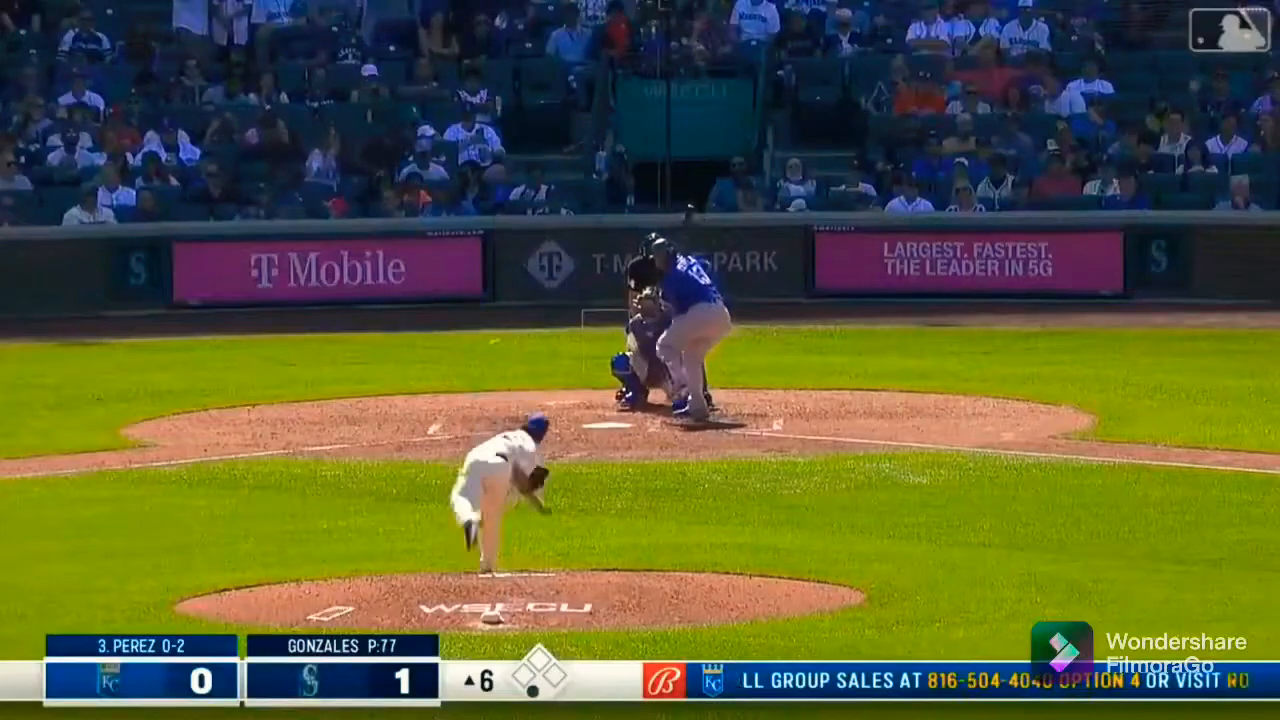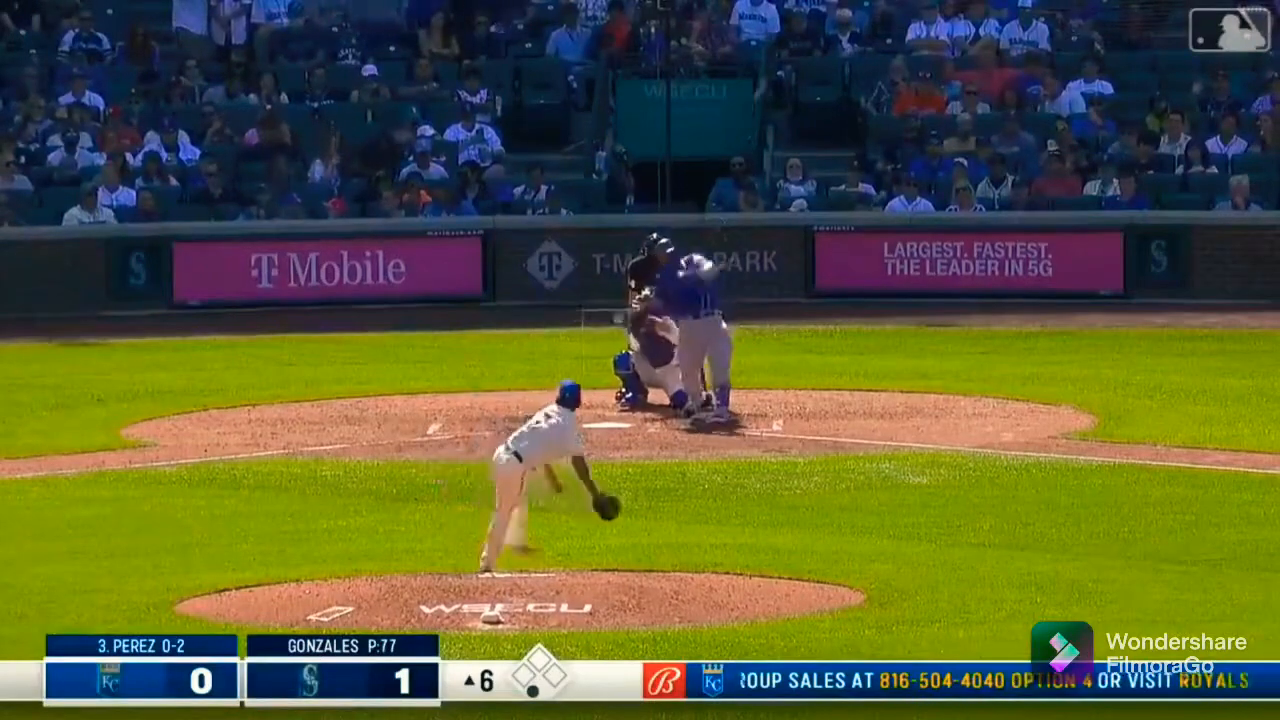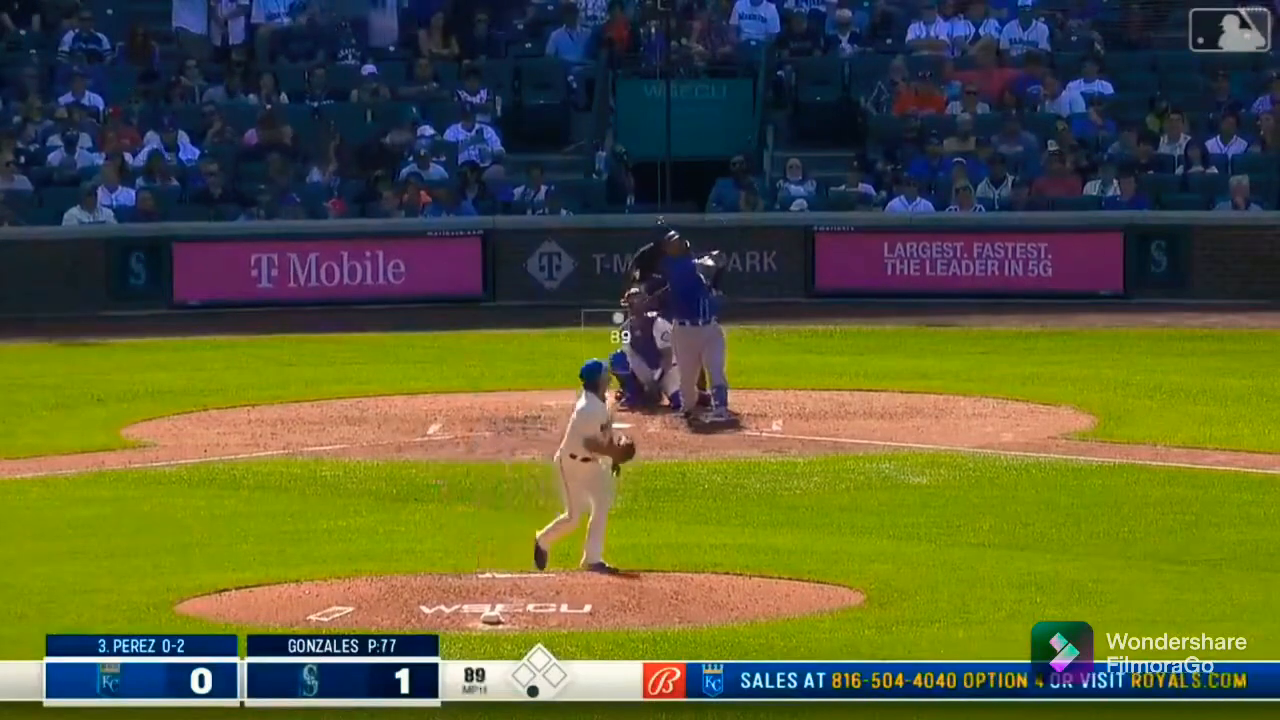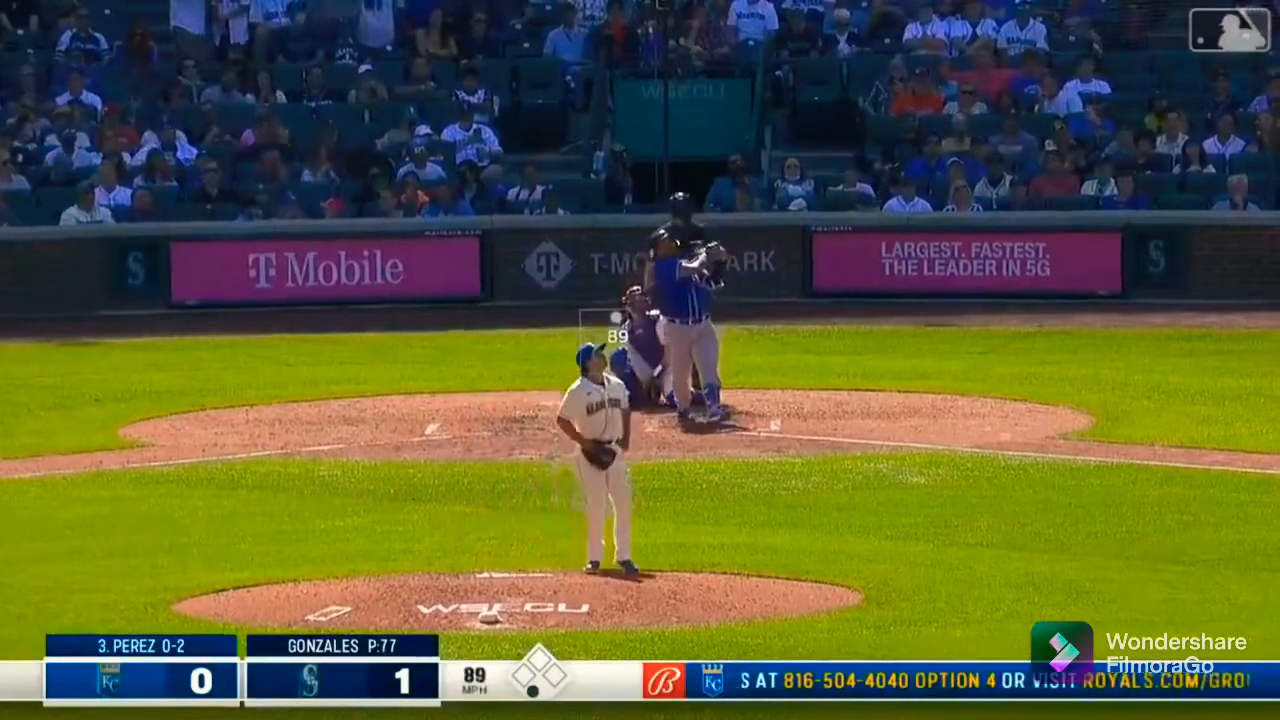
dt=0.4s
person 1, frame 1
left shoulder: (511, 435)
right shoulder: (533, 449)
left hip: (478, 460)
right hip: (498, 468)
right knee: (492, 522)
left ankle: (470, 522)
right ankle: (488, 564)
person 1, frame 2
left shoulder: (547, 411)
right shoulder: (569, 423)
right elbow: (578, 463)
left wrist: (551, 477)
right wrist: (595, 493)
left hip: (504, 454)
right hip: (517, 466)
right knee: (503, 515)
left ankle: (515, 540)
right ankle: (488, 562)
person 1, frame 3
left shoulder: (603, 400)
right shoulder: (588, 408)
left elbow: (606, 432)
right elbow: (591, 444)
left wrist: (614, 453)
right wrist: (615, 453)
left hip: (591, 461)
right hip: (572, 463)
left knee: (602, 505)
right knee: (573, 516)
left ankle: (593, 559)
right ankle: (543, 541)
person 1, frame 4
left shoulder: (617, 385)
right shoulder: (578, 391)
right elbow: (562, 420)
left wrist: (626, 438)
right wrist: (584, 442)
left hip: (614, 451)
right hip: (590, 454)
left knee: (623, 505)
right knee: (596, 507)
left ankle: (624, 556)
right ankle: (594, 558)
person 2, frame 1
left shoulder: (670, 277)
right shoulder: (689, 261)
left elbow: (674, 310)
left hip: (703, 313)
right hip: (721, 317)
left knee: (665, 345)
right knee: (691, 357)
left ankle: (680, 386)
right ankle: (697, 406)
person 2, frame 2
left shoulder: (692, 261)
right shoulder: (664, 277)
left elbow: (706, 266)
left hip: (713, 322)
right hip: (690, 327)
left knee: (720, 366)
right knee: (688, 370)
left ankle: (721, 409)
right ankle: (693, 405)
person 2, frame 3
left shoulder: (689, 265)
right shoulder: (674, 265)
left hip: (711, 327)
right hip: (686, 329)
left knee: (716, 369)
right knee: (688, 375)
left ankle: (720, 409)
right ankle: (688, 408)
person 2, frame 4
left shoulder: (688, 259)
right shoulder: (662, 267)
right elbow: (693, 269)
left wrist: (708, 255)
right wrist: (704, 256)
left hip: (702, 326)
right hip: (677, 329)
left knee: (709, 369)
right knee: (680, 375)
left ankle: (714, 409)
right ankle: (683, 410)
